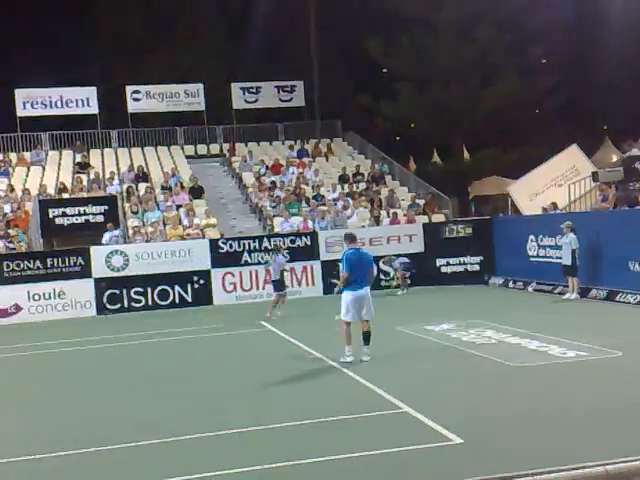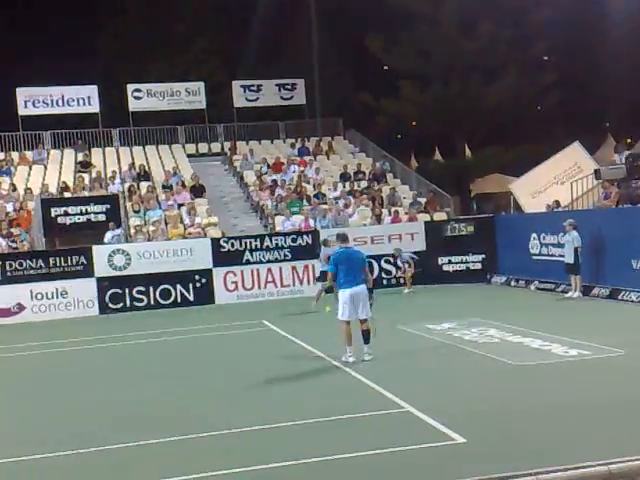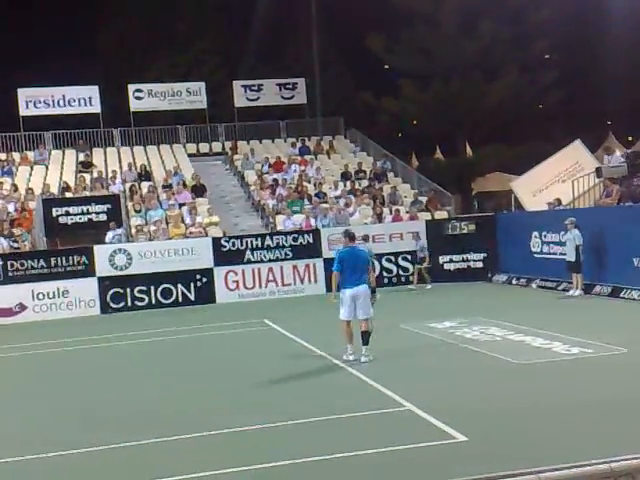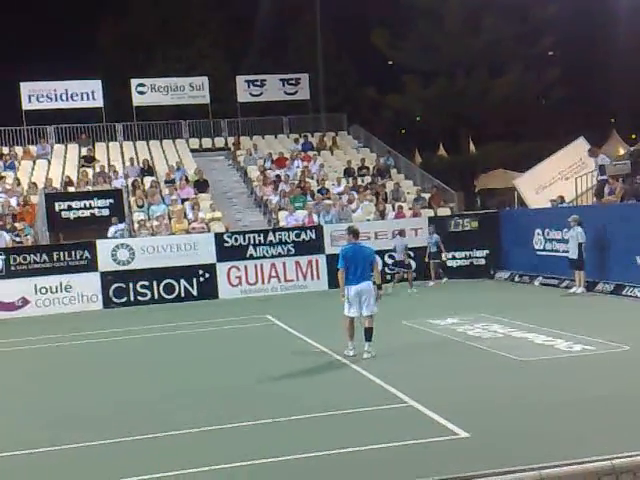
dt=0.4s
person 1, frame 1
left shoulder: (347, 255)
right shoulder: (368, 256)
left elbow: (345, 275)
right elbow: (372, 276)
left wrist: (338, 287)
left hip: (350, 292)
right hip: (365, 291)
left knee: (346, 323)
right knee: (365, 322)
left ankle: (349, 354)
right ankle: (366, 353)
person 1, frame 2
left shoulder: (336, 255)
right shoulder: (360, 254)
left elbow: (331, 276)
right elbow: (367, 274)
left wrist: (330, 284)
right wrist: (370, 290)
left hip: (345, 291)
right hip: (361, 289)
left knee: (346, 322)
right knee: (364, 321)
left ankle: (349, 354)
right ankle: (367, 352)
person 1, frame 3
left shoulder: (340, 254)
right shoulder: (364, 253)
left elbow: (336, 274)
right elbow: (370, 273)
left wrist: (333, 292)
left hip: (347, 291)
right hip: (363, 289)
left knee: (347, 322)
right knee: (364, 320)
left ankle: (350, 352)
right ankle: (365, 353)
person 1, frame 4
left shoulder: (344, 251)
right shoulder: (369, 250)
left elbow: (341, 272)
right elbow: (376, 270)
left wrist: (342, 290)
right wrist: (379, 287)
left hip: (352, 287)
right hip: (367, 285)
left knee: (349, 318)
right knee: (368, 317)
left ankle: (351, 348)
right ankle: (367, 349)
